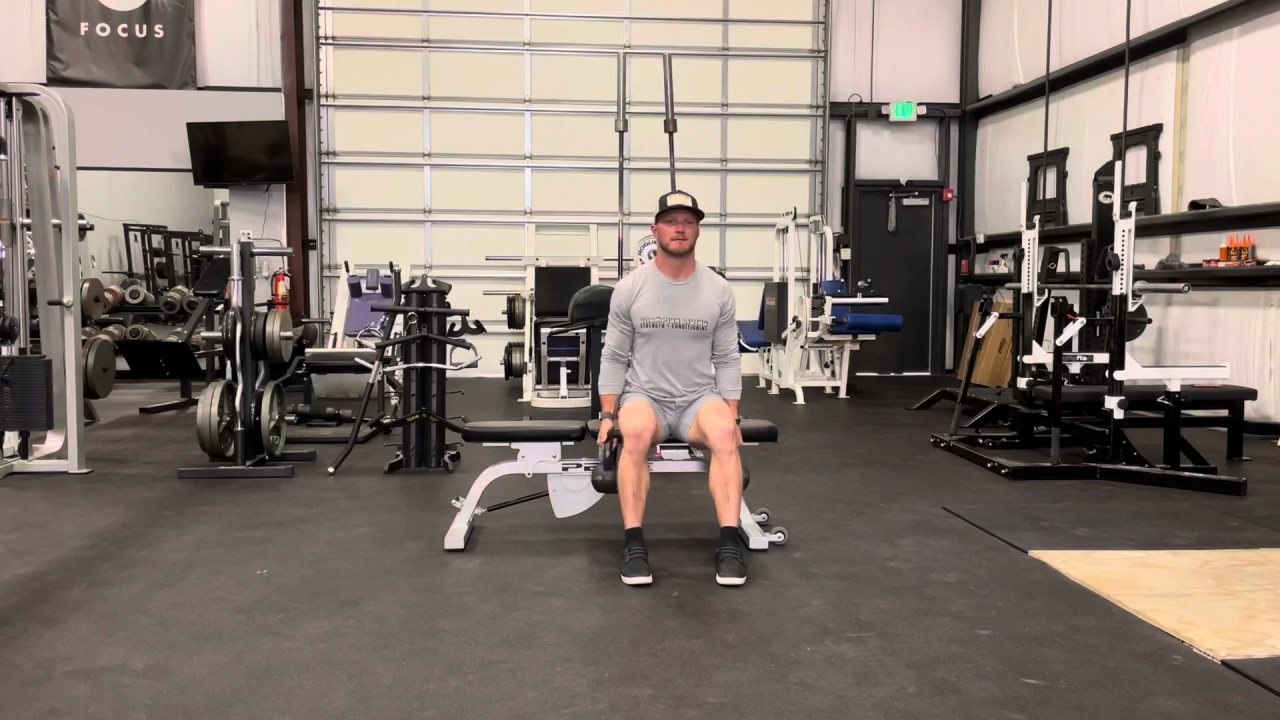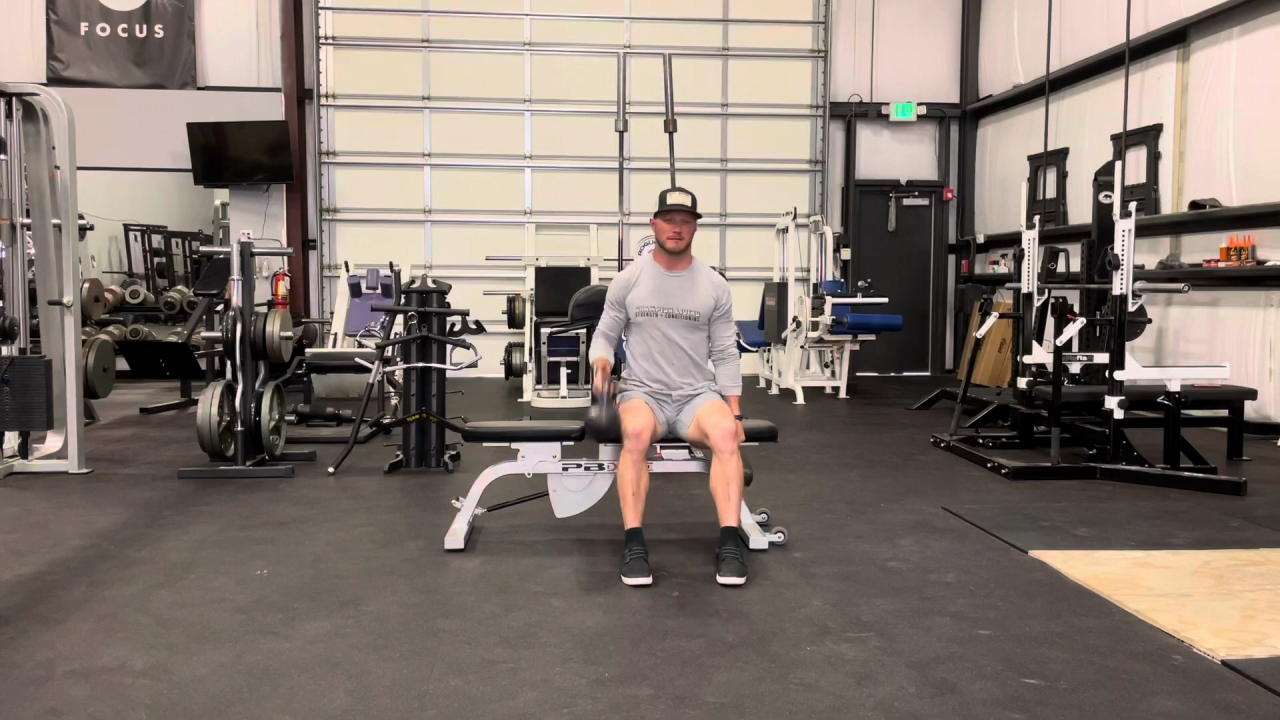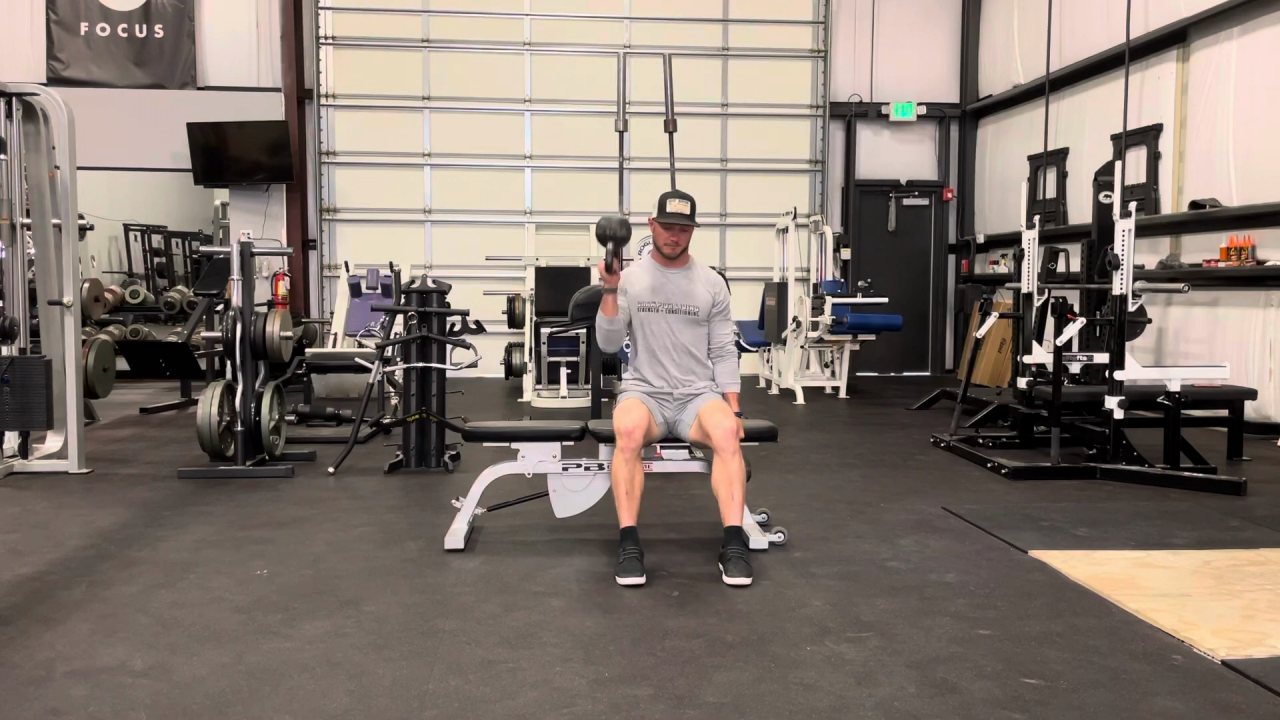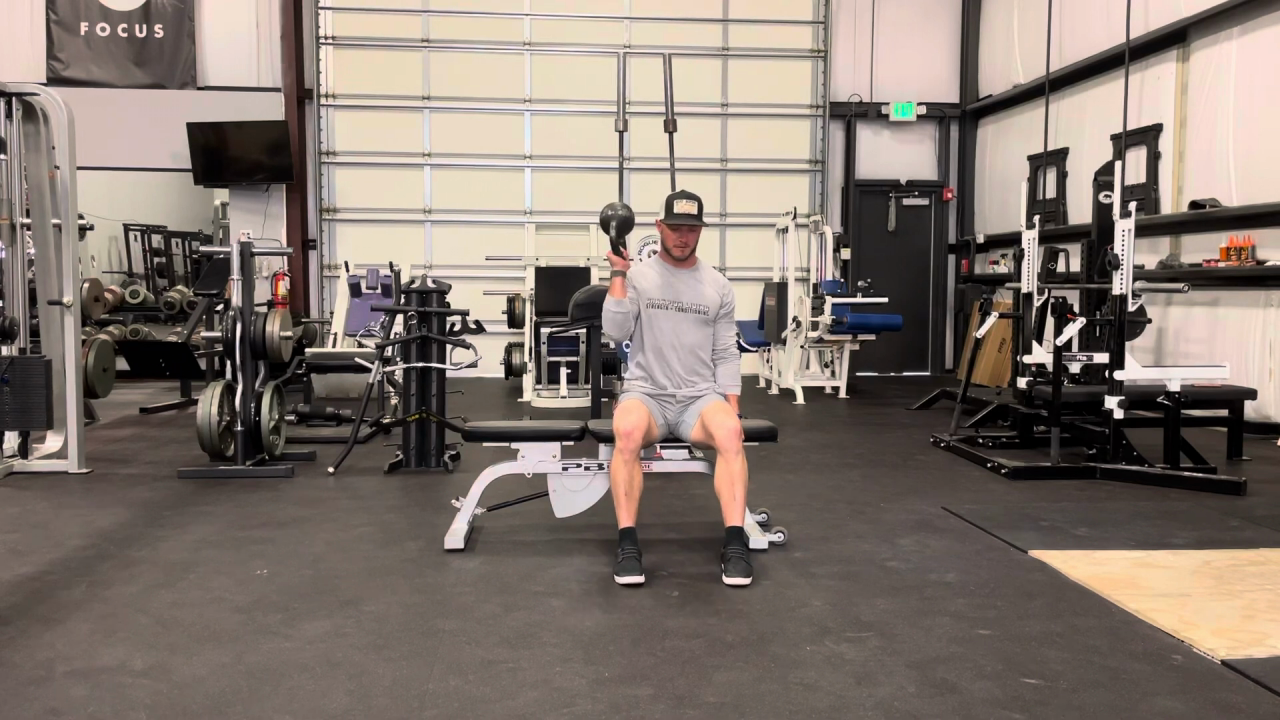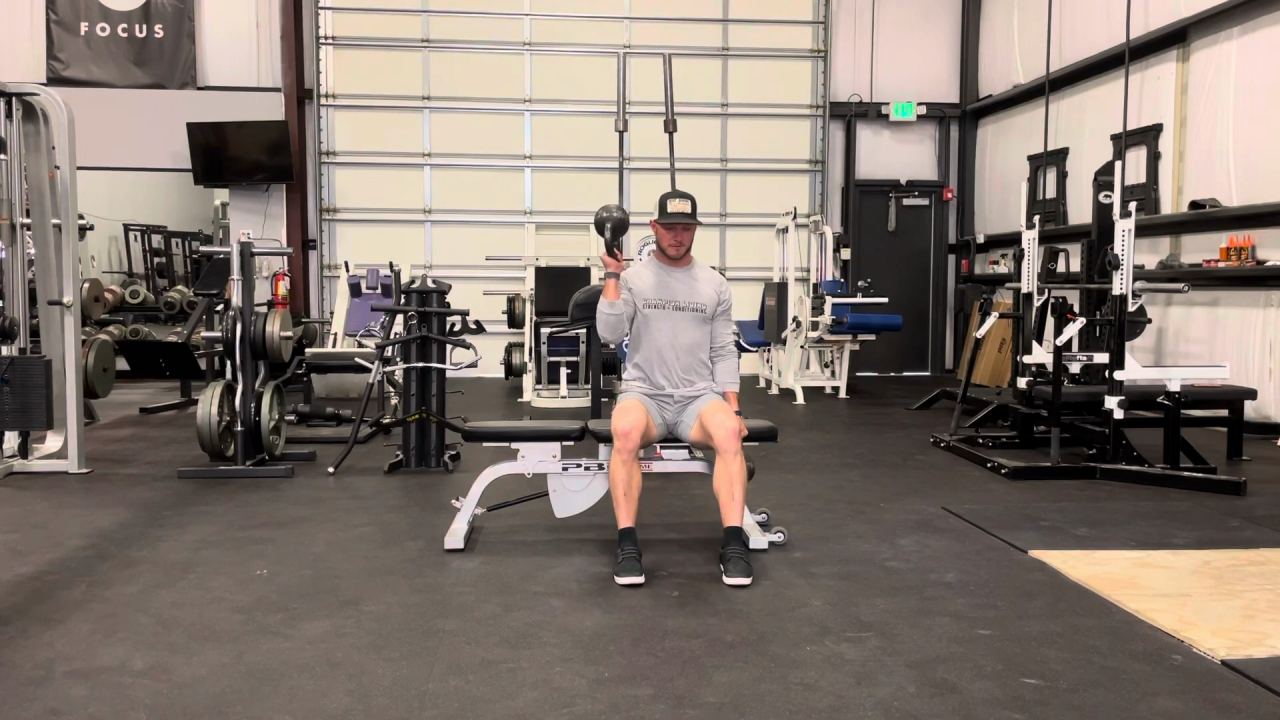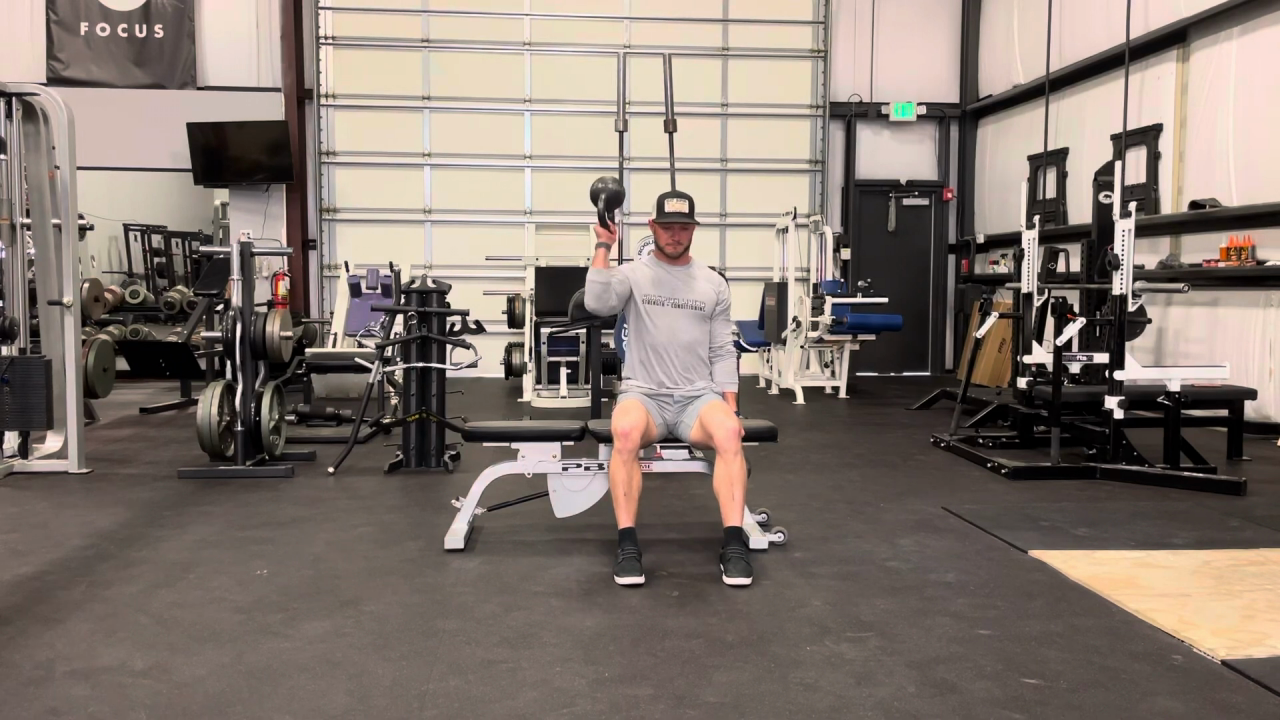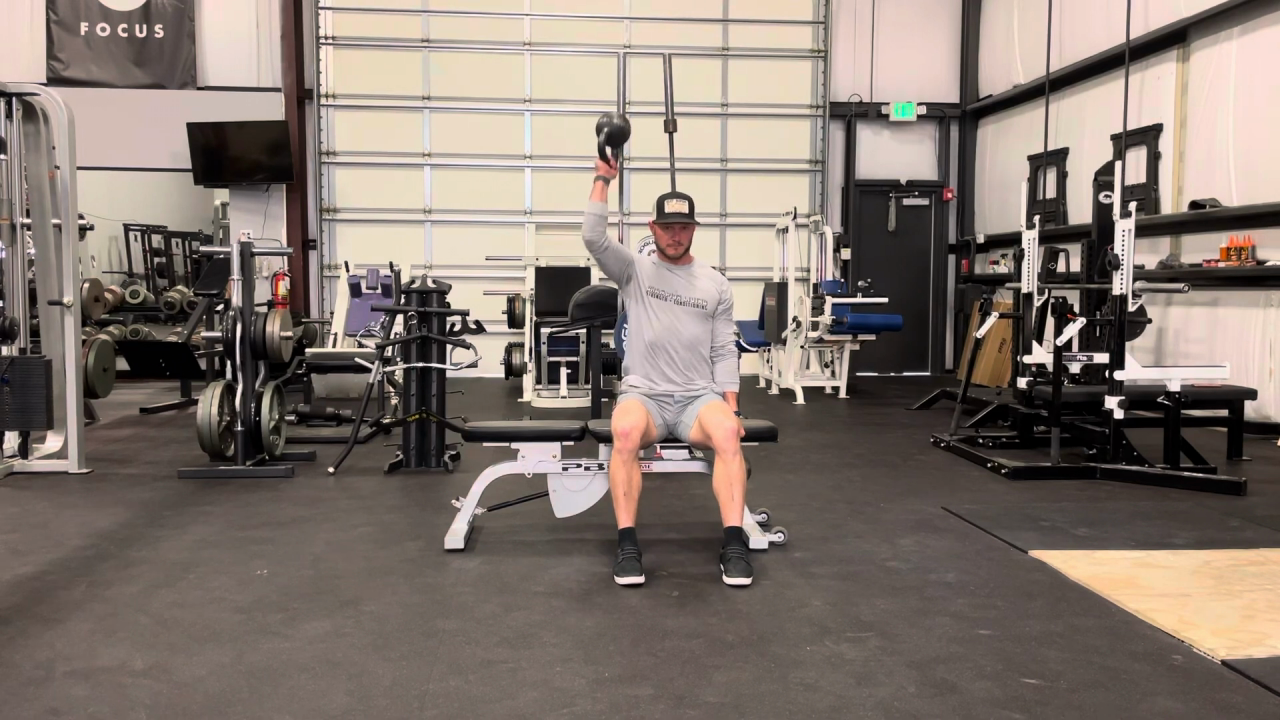
dt=0.4s
person 1, frame 1
left shoulder: (719, 291)
right shoulder: (630, 288)
left elbow: (727, 360)
right elbow: (614, 357)
left wrist: (733, 418)
right wrist: (607, 415)
left hip: (699, 398)
right hip: (644, 396)
left knee: (723, 435)
right knee: (637, 434)
left ankle: (729, 543)
right ankle: (634, 544)
person 1, frame 2
left shoulder: (714, 284)
right shoulder: (628, 280)
left elbow: (725, 353)
right elbow: (605, 336)
left wrist: (736, 413)
right wrist: (600, 365)
left hip: (698, 393)
right hip: (643, 393)
left knee: (725, 435)
right knee: (636, 433)
left ankle: (729, 544)
right ankle: (634, 544)
person 1, frame 3
left shoulder: (711, 283)
right shoulder: (630, 277)
left elbow: (723, 352)
right elbow: (608, 342)
left wrist: (734, 409)
right wrist: (610, 290)
left hip: (697, 394)
right hip: (644, 392)
left knee: (726, 433)
right knee: (628, 432)
left ankle: (734, 543)
right ankle: (629, 544)
person 1, frame 4
left shoulder: (718, 286)
right shoulder: (637, 277)
left elbow: (726, 355)
right elbow: (616, 331)
left wrist: (734, 410)
right wrist: (618, 274)
left hip: (700, 396)
right hip: (646, 393)
left knee: (729, 433)
right knee: (627, 432)
left ankle: (734, 543)
right ankle: (627, 544)
person 1, frame 5
left shoulder: (715, 284)
right shoulder: (633, 278)
left elbow: (724, 352)
right elbow: (610, 332)
left wrist: (733, 408)
right wrist: (612, 275)
left hip: (698, 396)
right hip: (644, 393)
left knee: (728, 433)
right knee: (625, 431)
left ankle: (733, 544)
right ankle: (627, 544)
person 1, frame 6
left shoulder: (714, 284)
right shoulder: (633, 274)
left elbow: (723, 351)
right elbow: (596, 302)
left wrist: (731, 407)
right wrist: (603, 245)
left hip: (699, 395)
right hip: (644, 393)
left knee: (728, 433)
right knee: (625, 432)
left ankle: (734, 545)
right ankle: (627, 545)
person 1, frame 7
left shoulder: (716, 284)
right shoulder: (634, 271)
left elbow: (724, 352)
right elbow: (594, 238)
left wrist: (731, 407)
right wrist: (603, 180)
left hip: (699, 396)
right hip: (643, 393)
left knee: (727, 434)
right knee: (625, 432)
left ankle: (734, 544)
right ankle: (627, 545)
